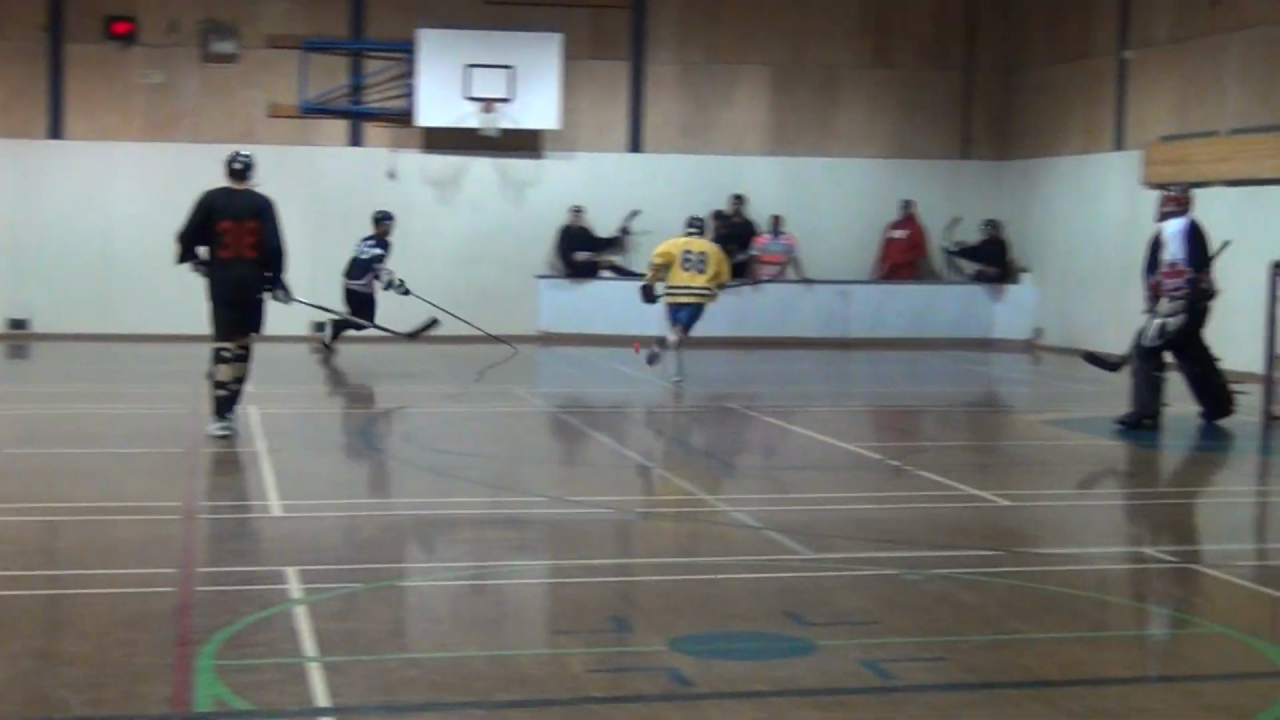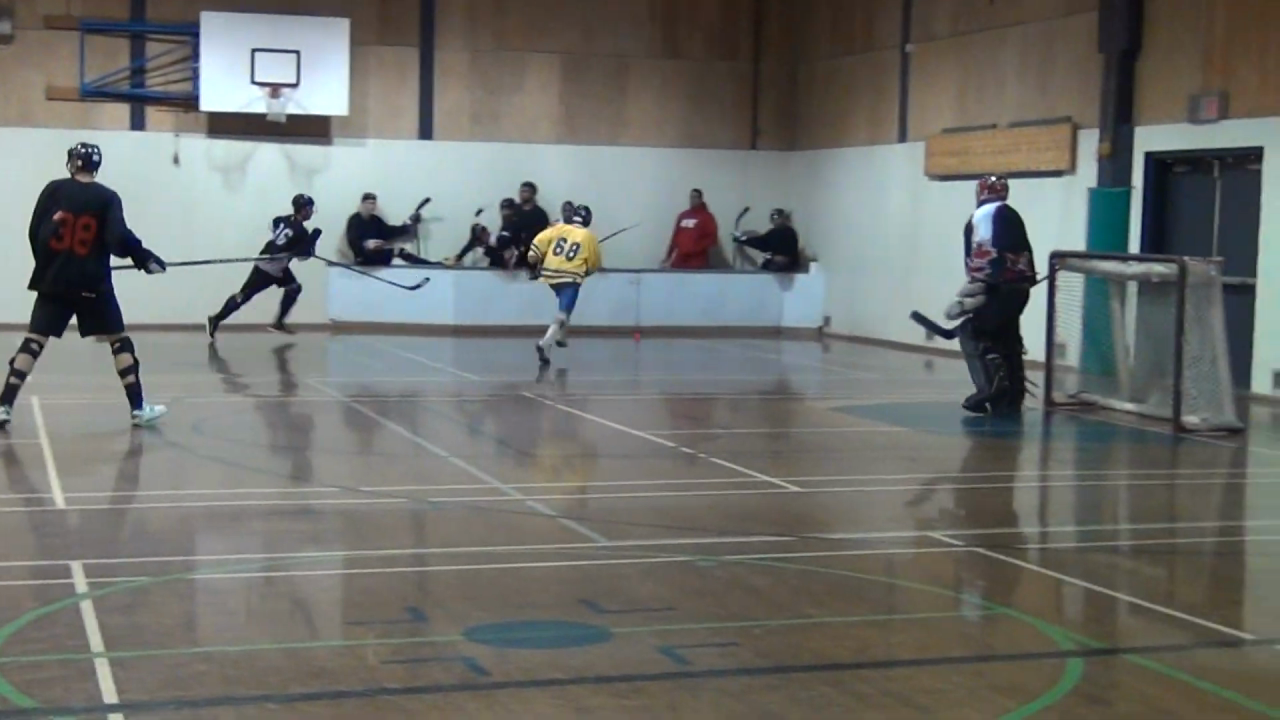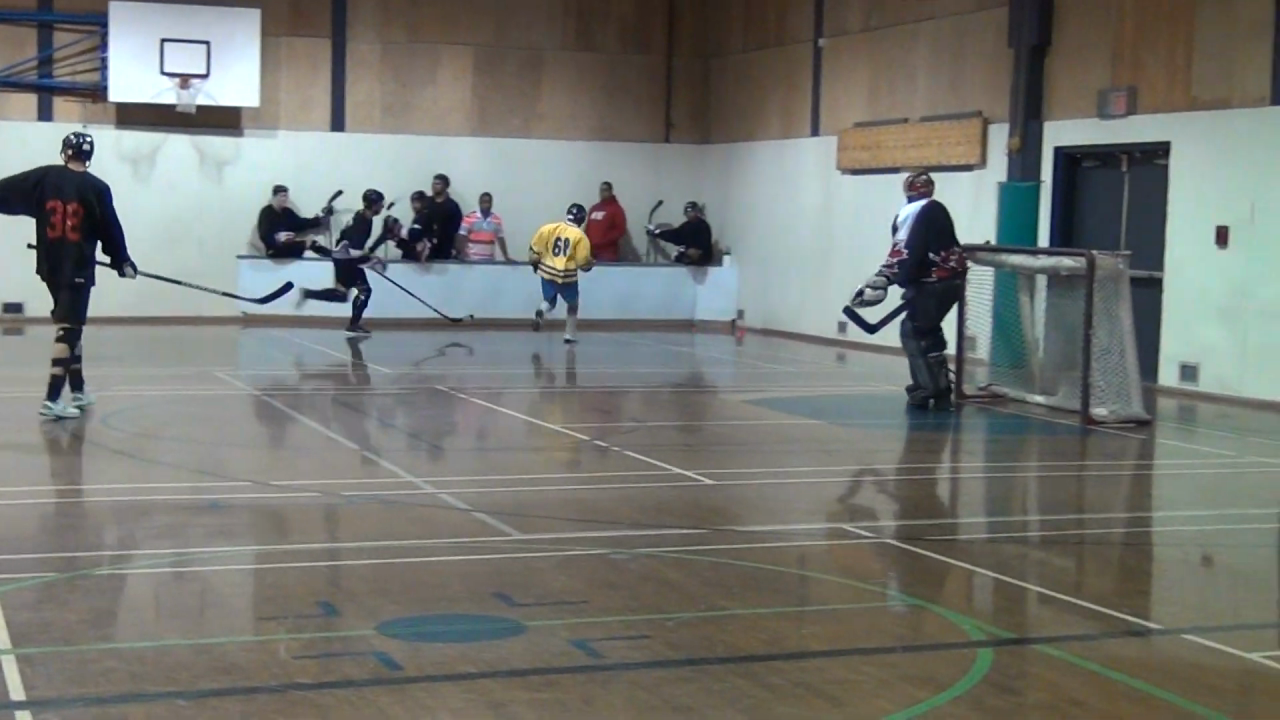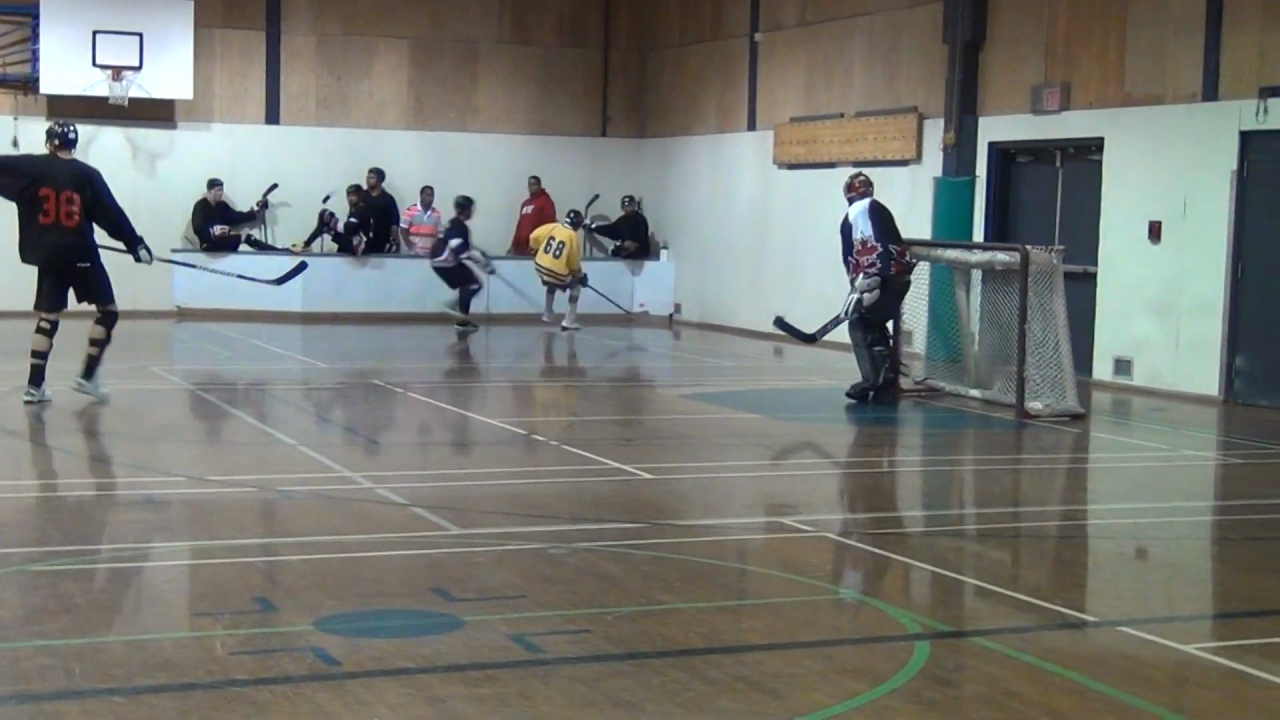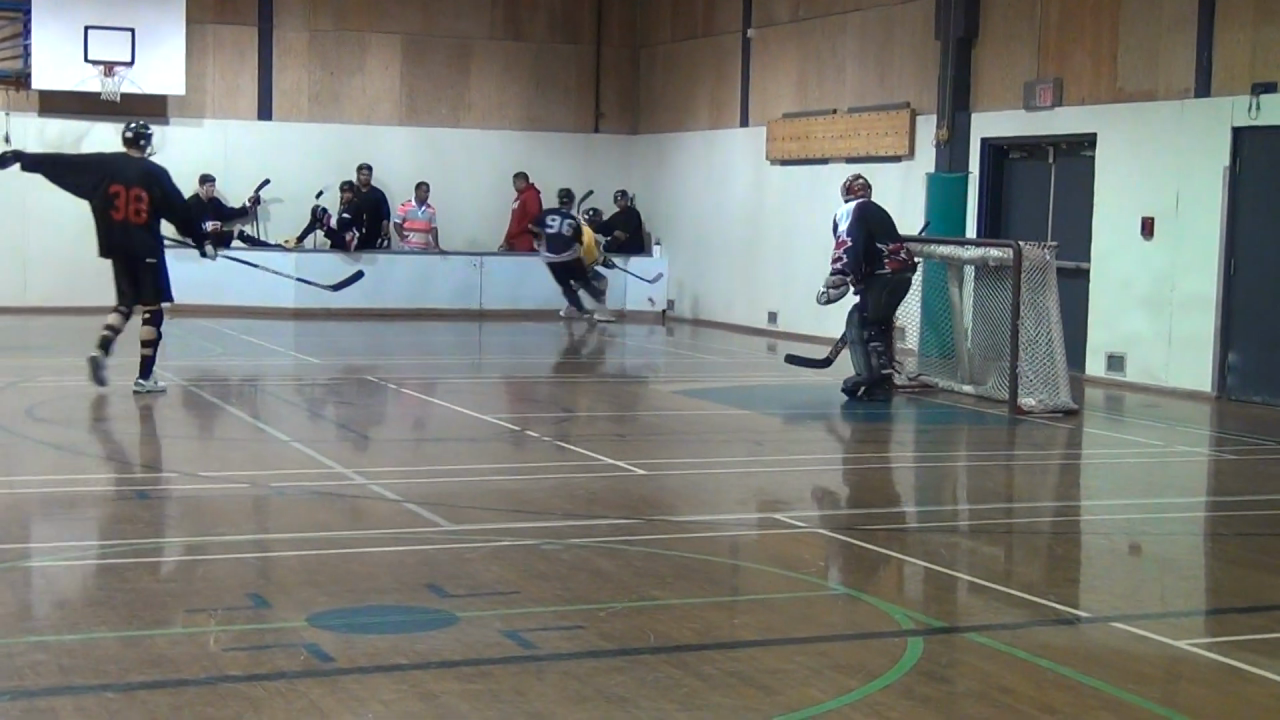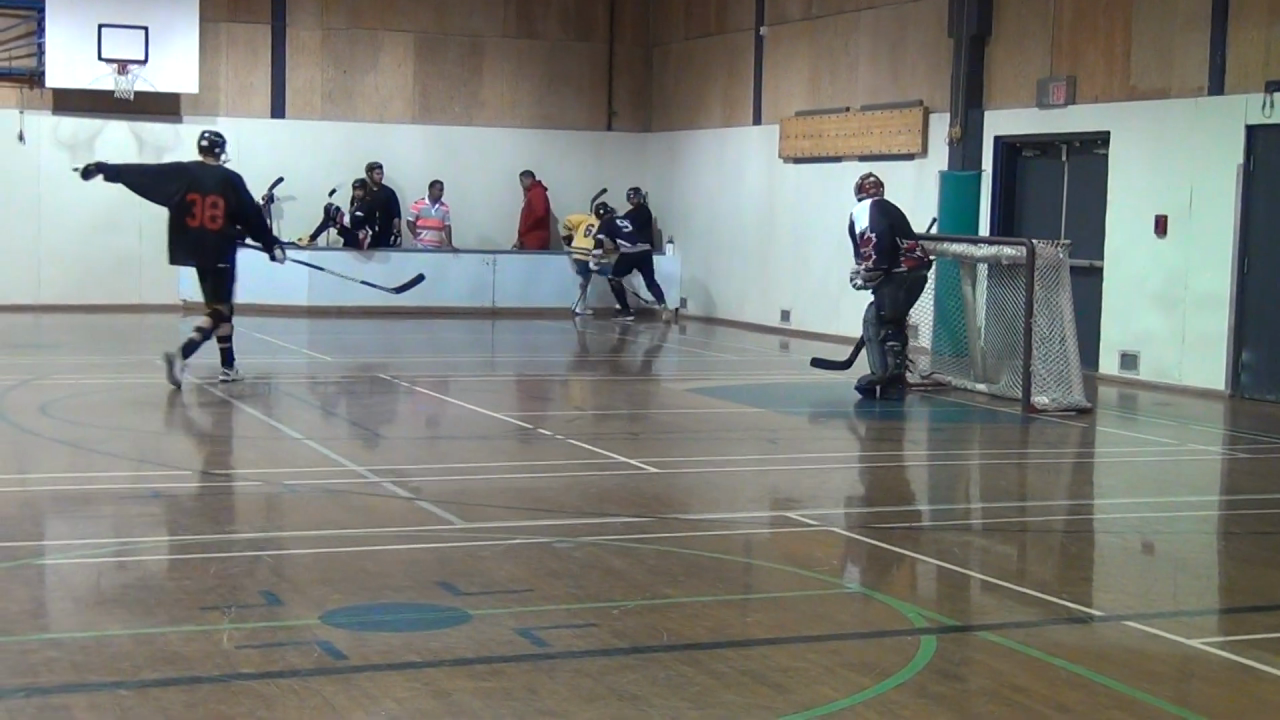
dt=0.4s
person 1, frame 1
left shoulder: (212, 199)
right shoulder: (262, 203)
left elbow: (188, 237)
right elbow: (273, 246)
left wrist: (193, 258)
right wrist: (276, 281)
left hip: (223, 284)
right hip: (253, 285)
left knee: (224, 346)
right knee: (243, 344)
left ankle: (221, 417)
right ankle: (228, 410)
person 1, frame 2
left shoulder: (54, 190)
right shoulder: (107, 198)
left elbow: (35, 232)
right elbow: (120, 238)
left wrist: (47, 265)
right wrist: (146, 258)
left hip: (54, 279)
right hip: (91, 281)
left knee: (35, 339)
right knee: (119, 339)
right ankle: (138, 408)
person 1, frame 3
left shoulder: (45, 176)
right shoulder: (97, 188)
right elbow: (110, 229)
right wrist: (122, 261)
left hip: (51, 264)
right hip: (77, 267)
left knee: (65, 325)
right knee: (69, 329)
left ankle: (78, 391)
right ankle: (52, 400)
person 1, frame 4
left shoulder: (31, 167)
right shoulder: (87, 175)
right elbow: (111, 214)
right wrist: (135, 244)
left hip: (47, 256)
right hip: (80, 254)
left knee: (48, 317)
right knee: (108, 311)
left ankle: (34, 386)
right ankle: (87, 377)
person 1, frame 5
left shoulder: (103, 164)
right shoulder: (155, 173)
left elbow: (56, 161)
right elbow: (179, 209)
right wrist: (202, 240)
left hip: (118, 249)
right hip: (147, 250)
left knee: (125, 306)
right knee: (152, 310)
left ankle: (101, 351)
right ankle: (144, 377)
person 1, frame 6
left shoulder: (181, 173)
right shoulder: (231, 180)
left elbow: (142, 172)
right elbow: (252, 216)
left wrist: (104, 168)
right wrist: (272, 244)
left hip: (197, 251)
right hip: (220, 253)
left knee: (221, 307)
right knee: (218, 311)
left ankle: (228, 366)
right ankle: (180, 355)
person 2, frame 1
left shoulder: (1173, 229)
right shoulder: (1191, 229)
left elbow: (1176, 272)
left wrist: (1168, 309)
left hip: (1176, 306)
right hip: (1194, 303)
left knee: (1147, 351)
right knee: (1194, 355)
left ankle: (1145, 414)
right ankle: (1219, 405)
person 2, frame 2
left shoulder: (985, 214)
right shoulder: (1011, 215)
left elbow: (985, 255)
left wrist: (972, 291)
left hip: (1001, 287)
right hip: (1019, 285)
left knee: (974, 334)
right knee: (1005, 338)
left ankle: (993, 394)
right ankle: (1010, 395)
person 2, frame 3
left shoulder: (912, 213)
right shoulder: (938, 210)
left elbow: (902, 254)
left wrist: (876, 285)
left hip: (932, 284)
right hip: (949, 280)
left knee: (917, 333)
right knee: (926, 331)
left ankle: (934, 391)
right ankle: (932, 385)
person 2, frame 4
left shoulder: (859, 211)
right shoulder: (877, 209)
left elbow: (869, 250)
left wrist: (864, 287)
right wrist: (863, 285)
left hip: (887, 278)
right hip: (895, 276)
left knee: (862, 326)
right knee: (873, 327)
left ankle: (876, 384)
right ankle: (886, 384)
person 2, frame 5
left shoulder: (849, 211)
right shoulder: (876, 211)
left elbow: (847, 245)
left wrist: (836, 281)
left hip: (885, 276)
right hip: (900, 272)
left knee: (860, 322)
right knee: (876, 324)
left ankle: (869, 378)
right ankle: (880, 380)
person 2, frame 6
left shoulder: (864, 209)
right shoulder: (888, 209)
left elbow: (874, 238)
left wrist: (869, 273)
right wrist: (866, 272)
left hip: (901, 274)
right hip: (914, 271)
left knee: (877, 320)
right knee: (891, 322)
left ankle: (884, 376)
right ankle: (894, 379)
